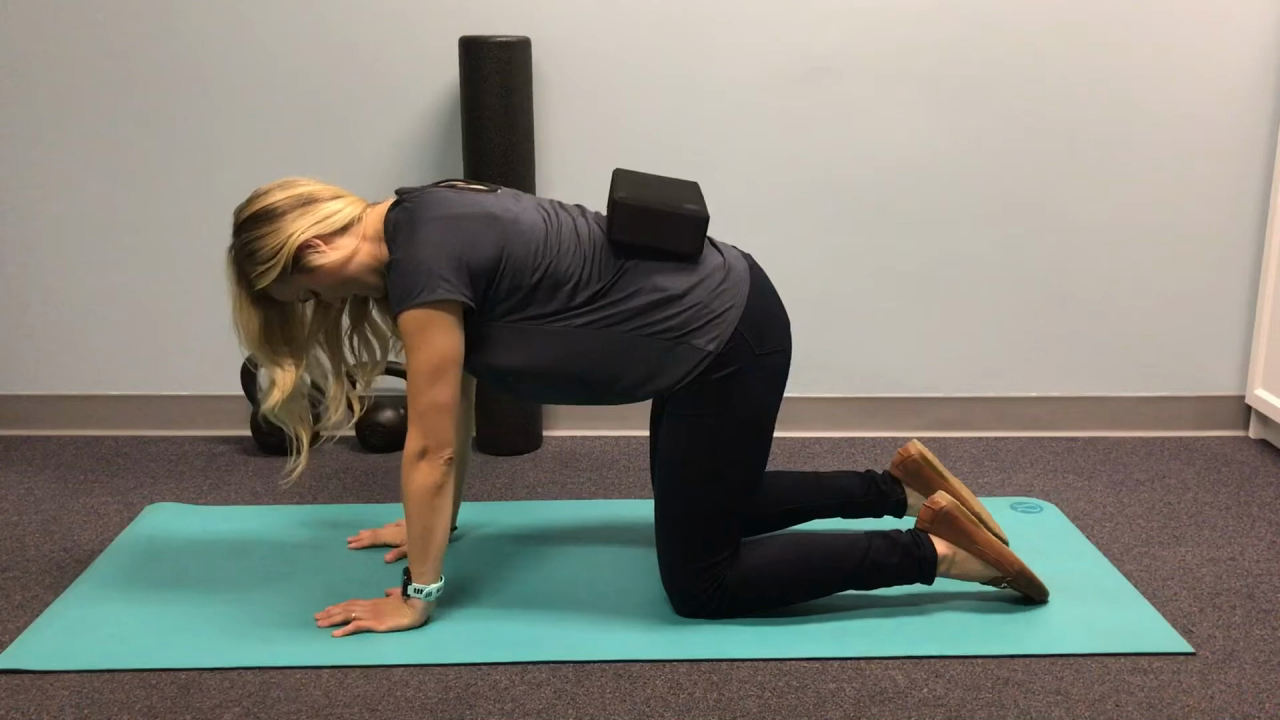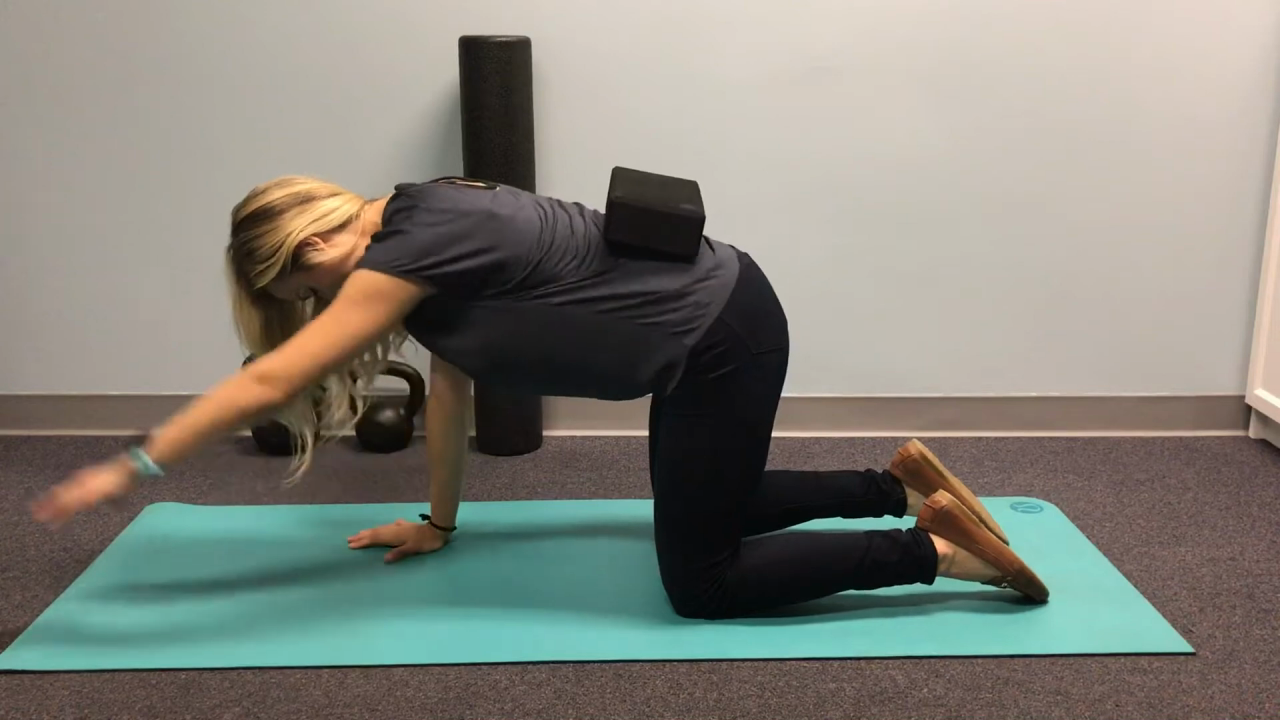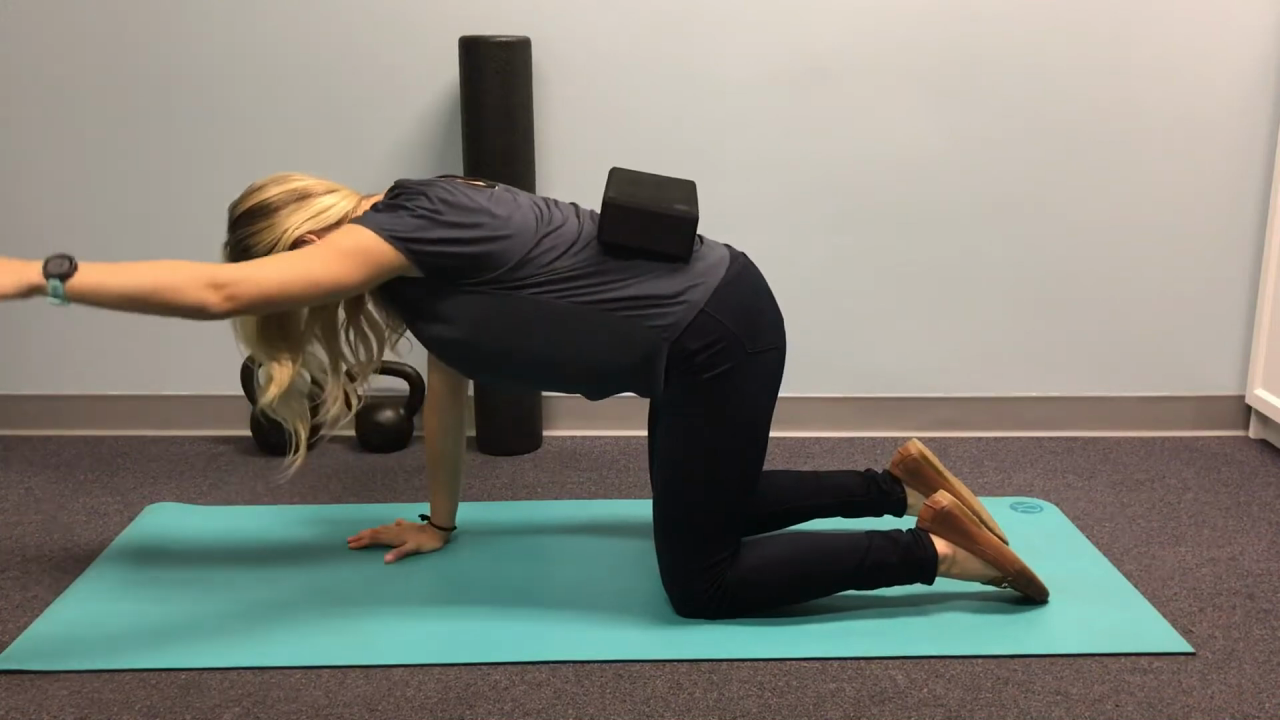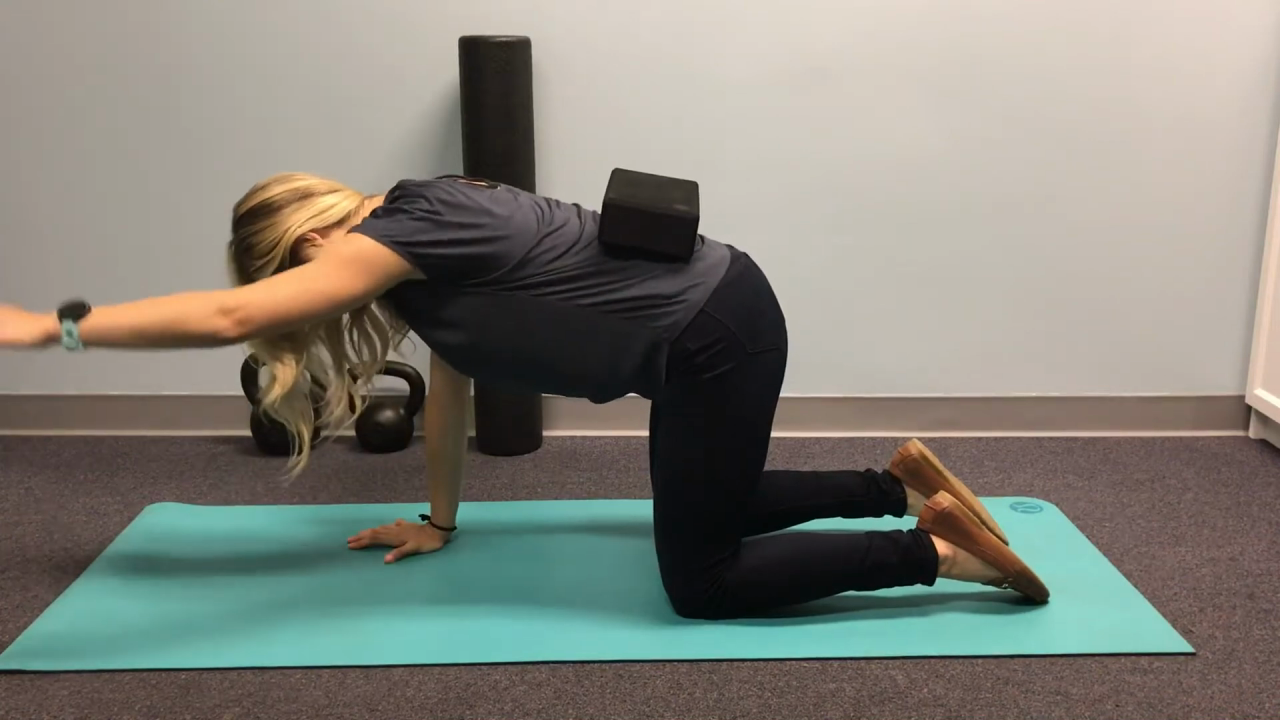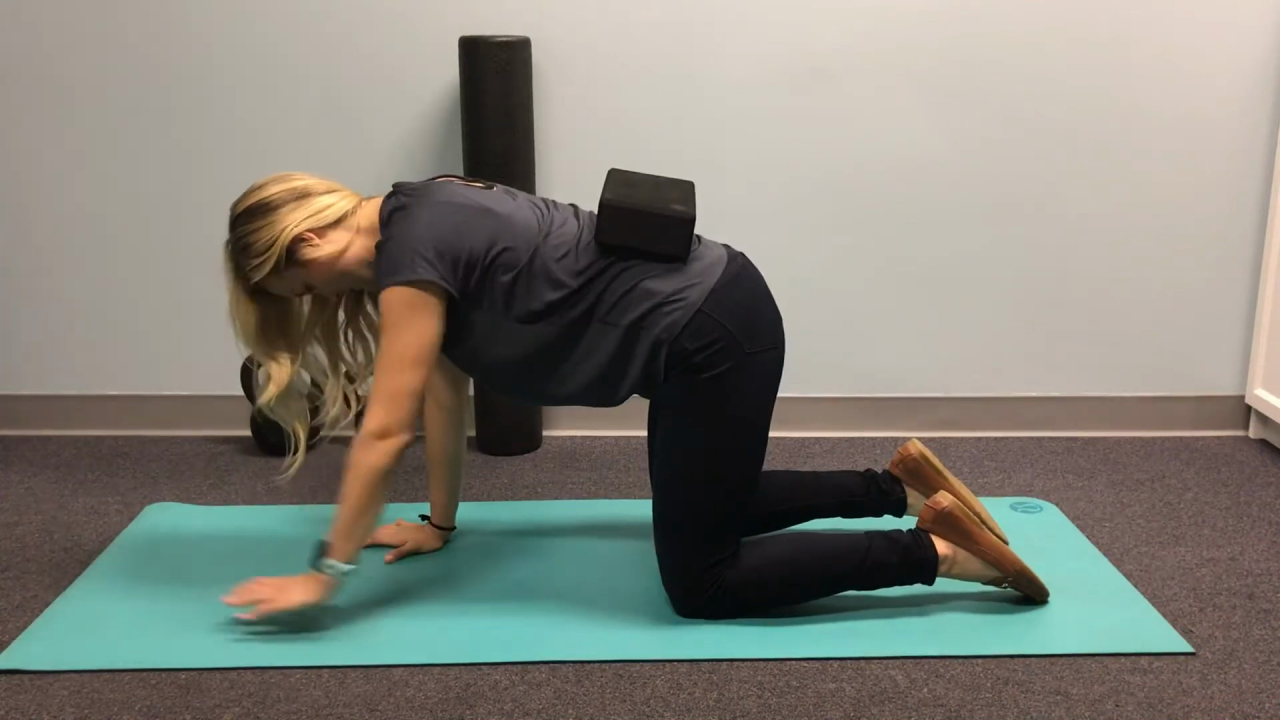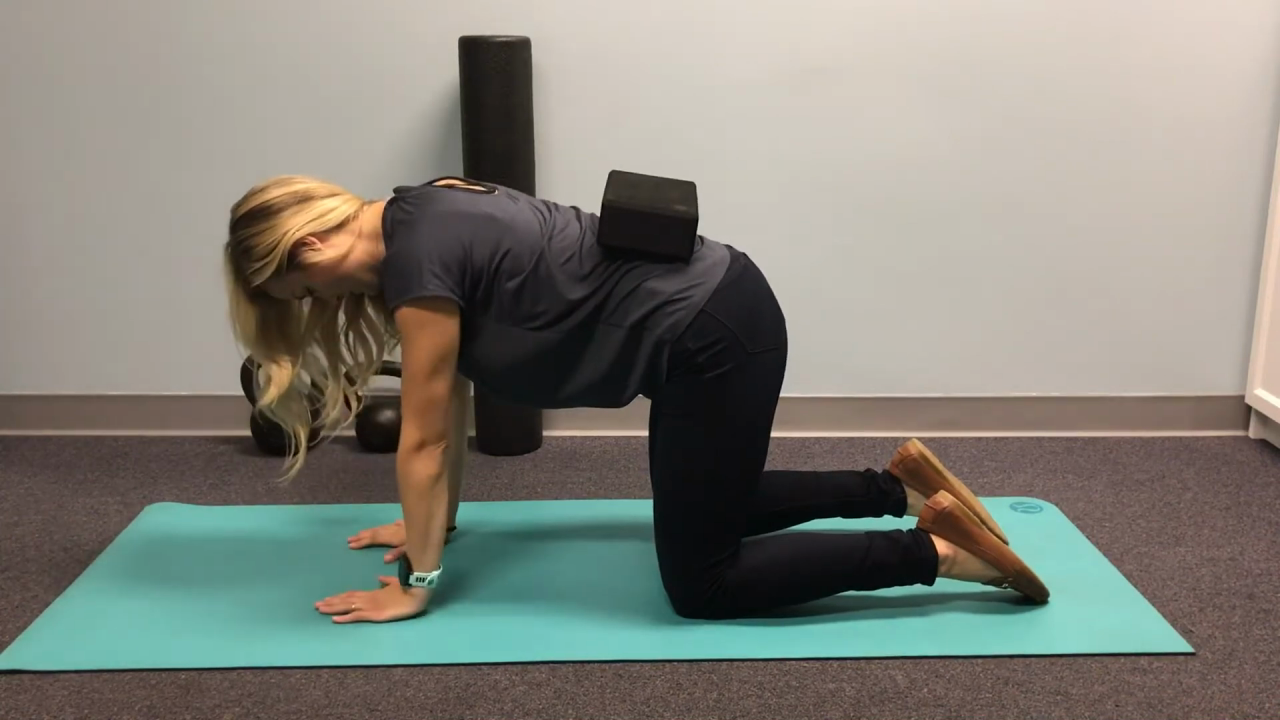
dt=0.5s
person 1, frame 1
left shoulder: (422, 267)
right shoulder: (422, 223)
left elbow: (430, 449)
right elbow: (455, 399)
left wrist: (415, 593)
right wrist: (435, 524)
left hip: (725, 342)
right hip: (723, 313)
left knee: (701, 580)
right knee: (710, 504)
left ankle: (937, 550)
right ankle: (902, 484)
person 1, frame 2
left shoulder: (413, 248)
right shoulder: (420, 224)
left elbow: (273, 383)
right elbow: (450, 387)
left wrist: (131, 466)
right wrist: (436, 523)
left hip: (721, 340)
right hip: (715, 319)
left knee: (702, 580)
right knee: (708, 507)
left ankle: (933, 549)
right ankle: (897, 485)
person 1, frame 3
left shoulder: (402, 234)
right shoulder: (421, 234)
left elbow: (215, 289)
right elbow: (447, 382)
right wrist: (437, 521)
left hip: (716, 337)
right hip: (710, 321)
left knee: (701, 578)
right knee: (709, 508)
left ankle: (939, 549)
right ankle: (902, 485)
person 1, frame 4
left shoulder: (401, 239)
right shoulder: (421, 231)
left elbow: (226, 316)
right elbow: (449, 382)
right wrist: (438, 521)
left hip: (715, 339)
right hip: (714, 320)
left knee: (703, 581)
right knee: (711, 511)
left ankle: (936, 552)
right ankle: (899, 485)
person 1, frame 5
left shoulder: (408, 254)
right shoulder: (420, 218)
left elbow: (387, 430)
right elbow: (446, 388)
left wrist: (325, 569)
right wrist: (437, 523)
left hip: (712, 337)
right hip: (715, 314)
left knee: (701, 580)
right knee: (716, 505)
left ankle: (939, 549)
right ankle: (900, 484)
person 1, frame 6
left shoulder: (416, 261)
right shoulder: (418, 219)
left elbow: (424, 440)
right elbow: (449, 401)
left wrist: (416, 583)
right wrist: (434, 522)
left hip: (712, 337)
right hip: (716, 308)
left knee: (701, 581)
right knee: (714, 504)
left ankle: (936, 549)
right ankle: (898, 485)
